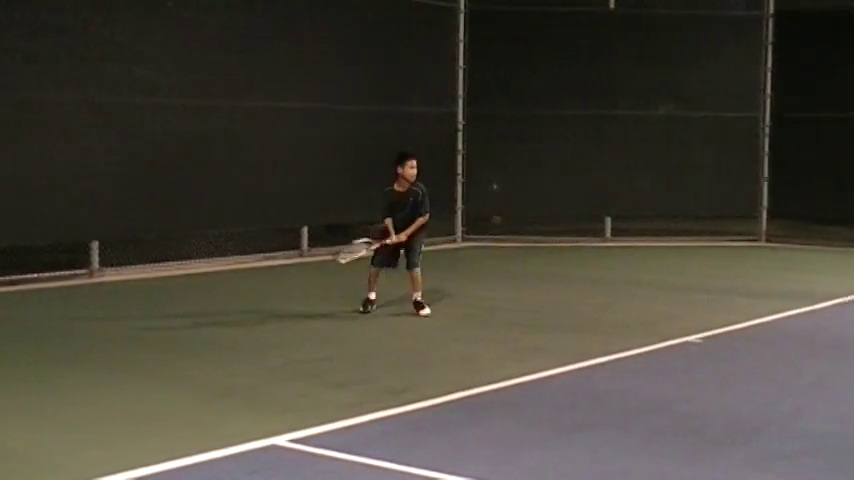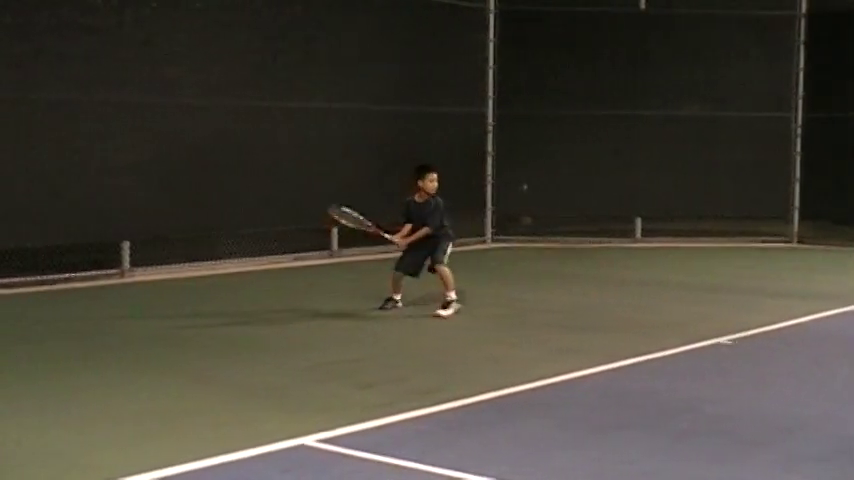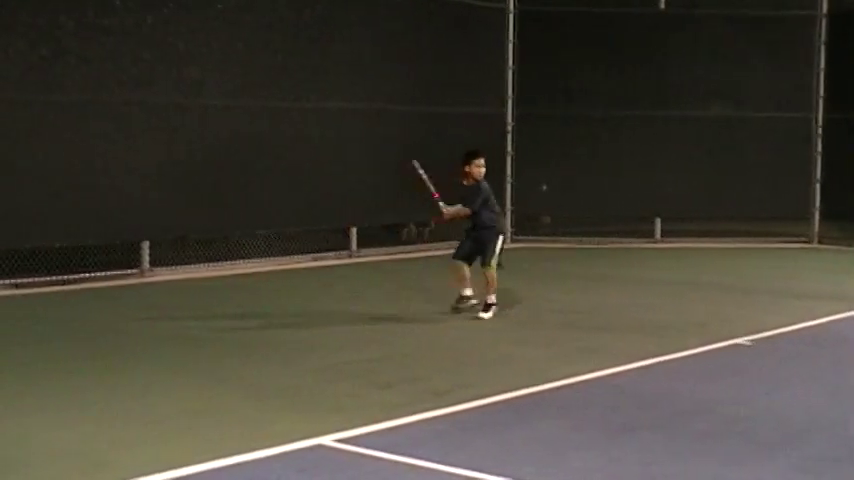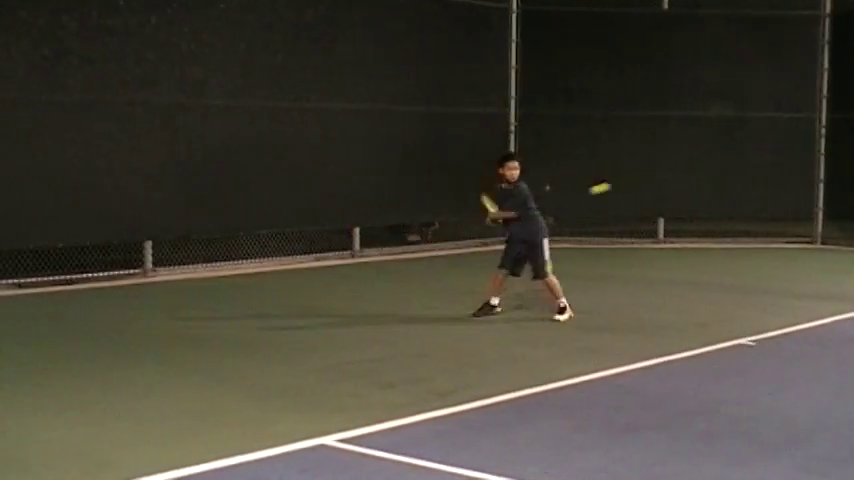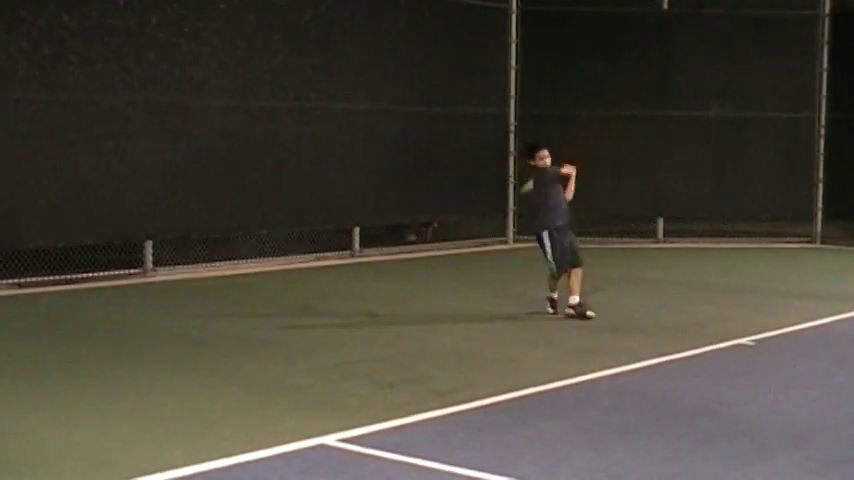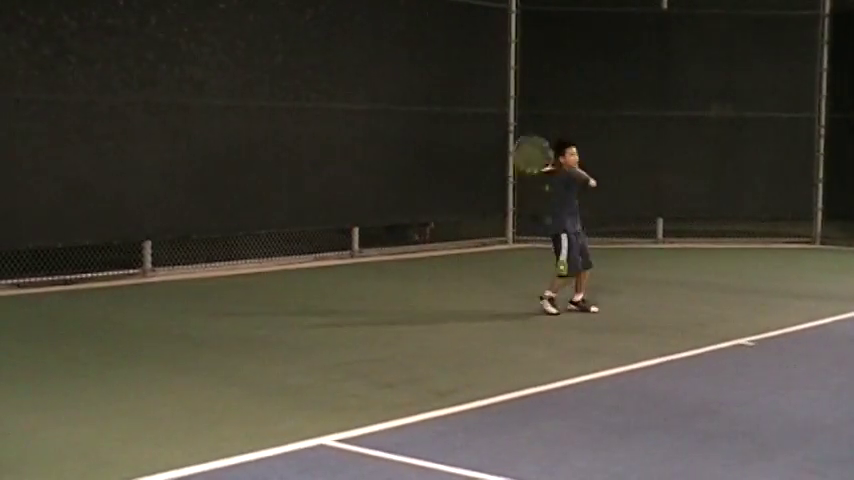
dt=0.3s
person 1, frame 1
left shoulder: (419, 191)
right shoulder: (388, 193)
left elbow: (424, 216)
right elbow: (387, 217)
left wrist: (406, 233)
right wrist: (392, 234)
left hip: (414, 232)
right hip: (393, 233)
left knee: (414, 264)
right knee: (376, 263)
left ankle: (418, 300)
right ankle: (371, 298)
person 1, frame 2
left shoulder: (437, 203)
right shoulder: (410, 203)
left elbow: (429, 227)
right elbow: (409, 224)
left wrist: (408, 240)
right wrist: (399, 235)
left hip: (441, 238)
right hip: (420, 240)
left knee: (439, 265)
right knee: (400, 268)
left ankle: (451, 300)
right ankle: (395, 298)
person 1, frame 3
left shoulder: (481, 187)
right shoulder: (465, 186)
left elbow: (468, 210)
right elbow: (464, 206)
left wrist: (451, 214)
right wrist: (450, 210)
left hip: (494, 229)
right hip: (477, 228)
left knee: (488, 264)
right knee: (459, 258)
left ankle: (491, 301)
right ankle: (467, 295)
person 1, frame 4
left shoulder: (521, 189)
right shoulder: (501, 190)
left elbow: (512, 213)
right elbow: (501, 212)
left wrist: (494, 215)
right wrist: (495, 216)
left hip: (536, 234)
right hip: (516, 236)
left knee: (544, 274)
right knee: (503, 270)
left ankle: (563, 305)
right ankle: (493, 303)
person 1, frame 5
left shoulder: (551, 173)
right shoulder: (541, 174)
right elbow: (569, 171)
left wrist: (570, 187)
right wrist: (570, 170)
left hip: (563, 225)
right hip: (547, 228)
left knee: (576, 264)
right knee: (558, 268)
left ankle: (574, 304)
right ankle: (552, 297)
person 1, frame 6
left shoulder: (557, 175)
right shoulder: (568, 176)
right elbow: (591, 182)
right wrist: (586, 178)
left hip: (575, 228)
right hip: (563, 229)
left knee: (585, 265)
right knee: (568, 269)
left ankle: (577, 300)
right ankle: (548, 296)
